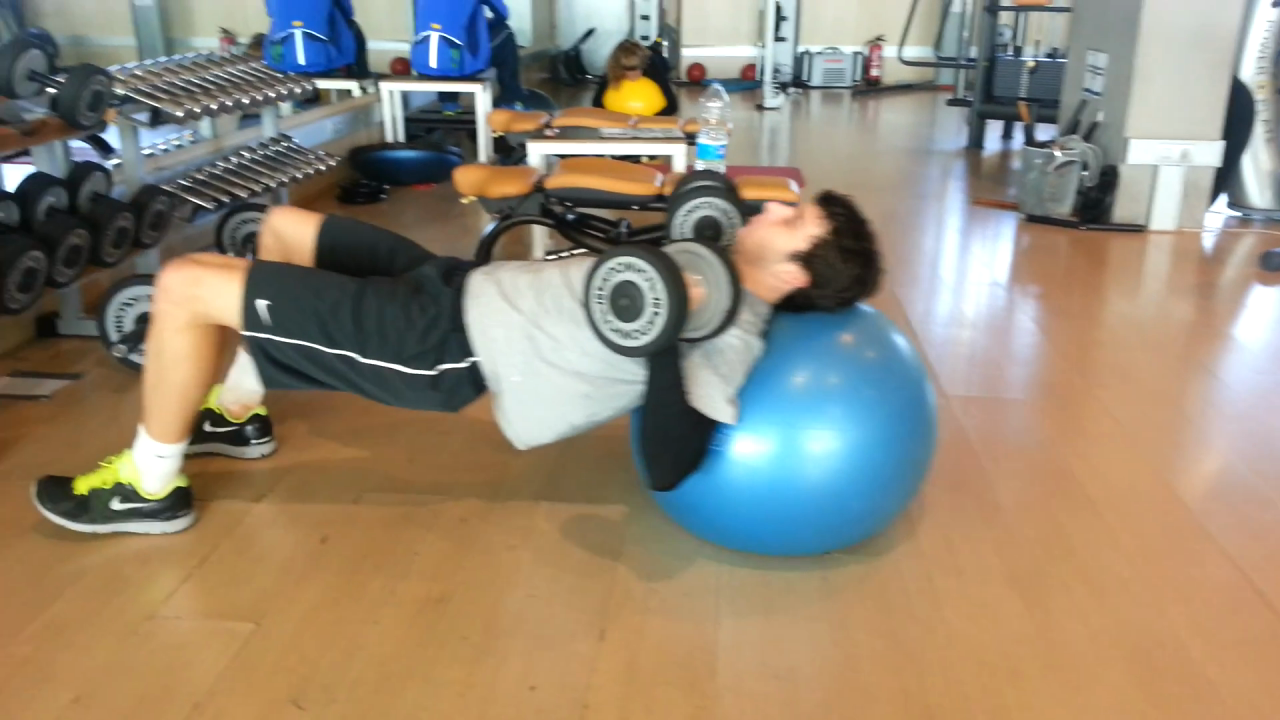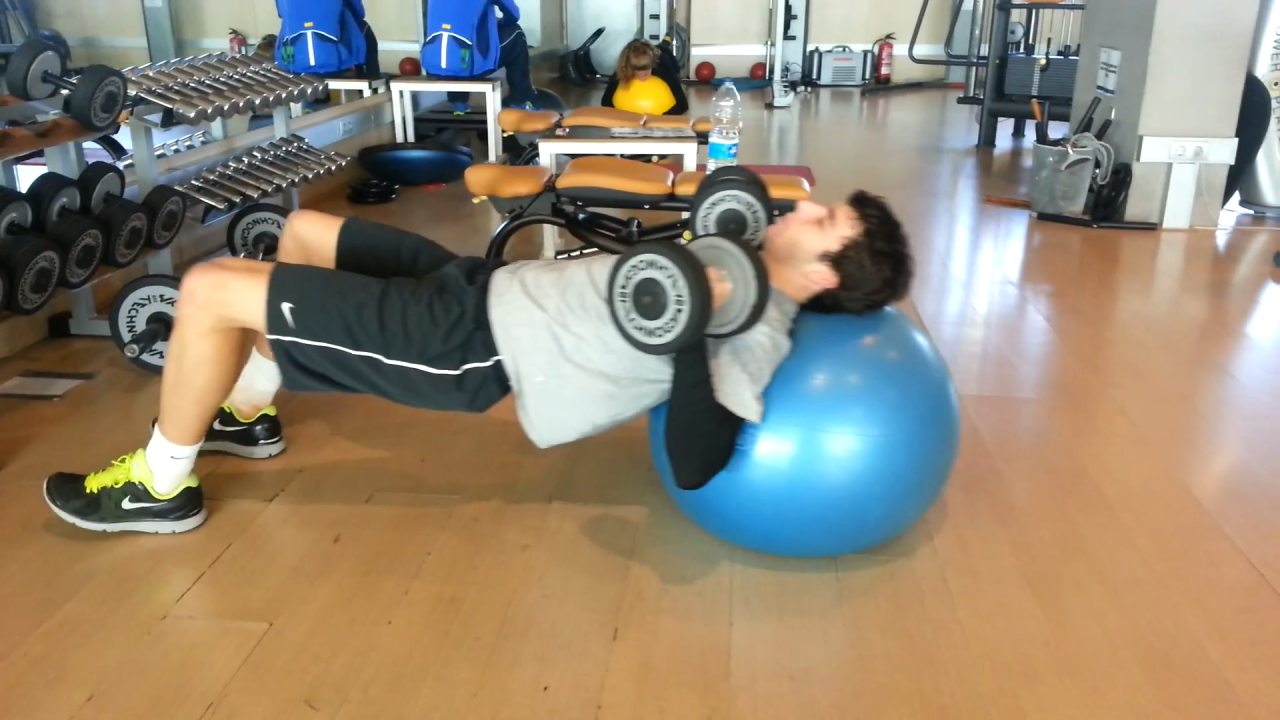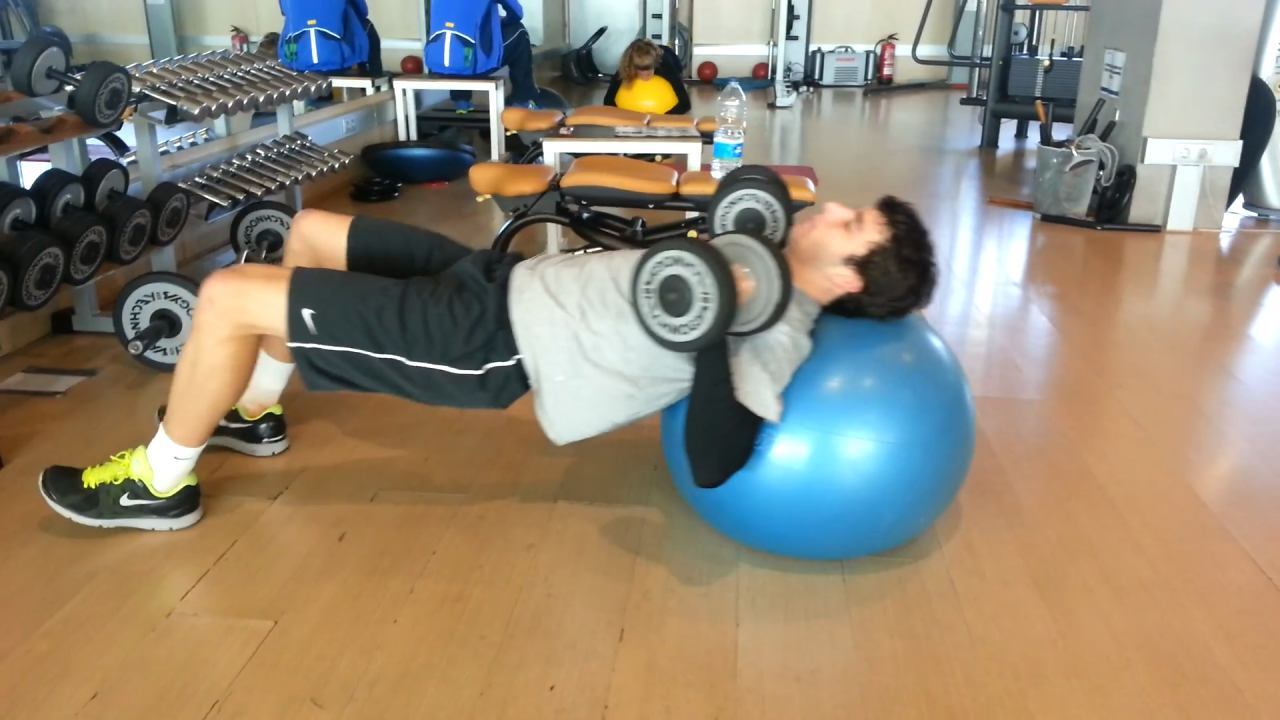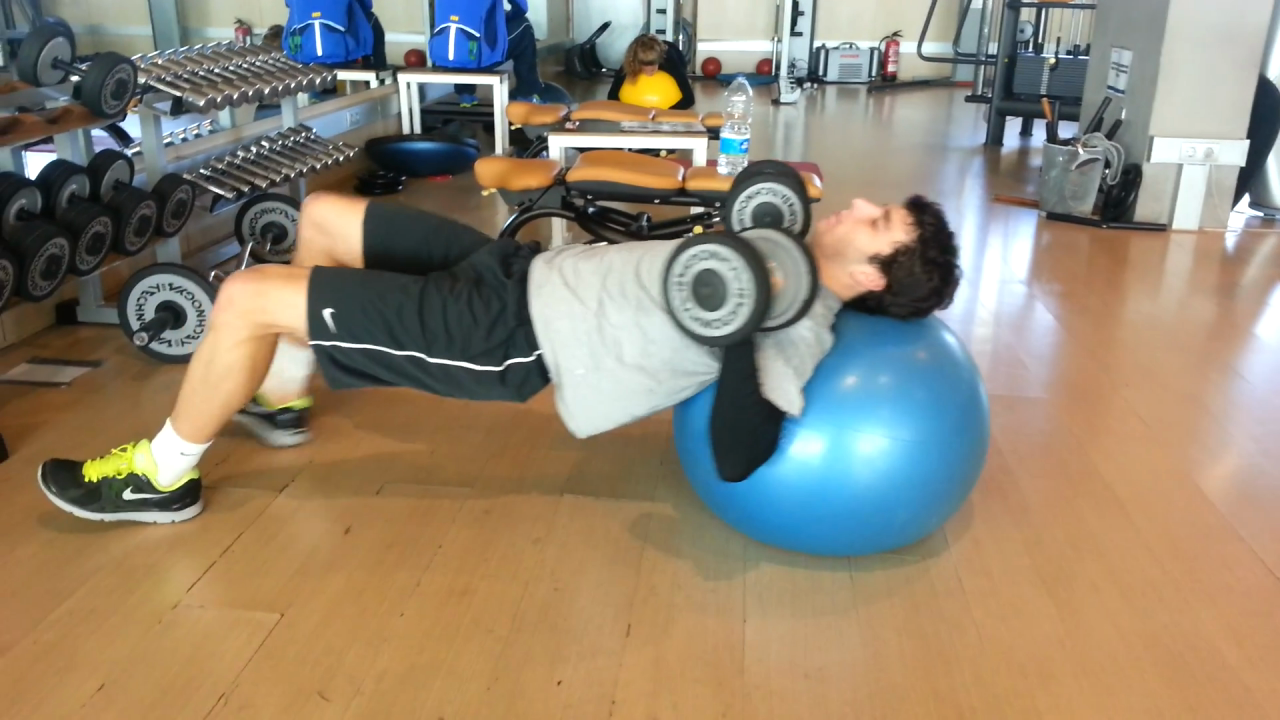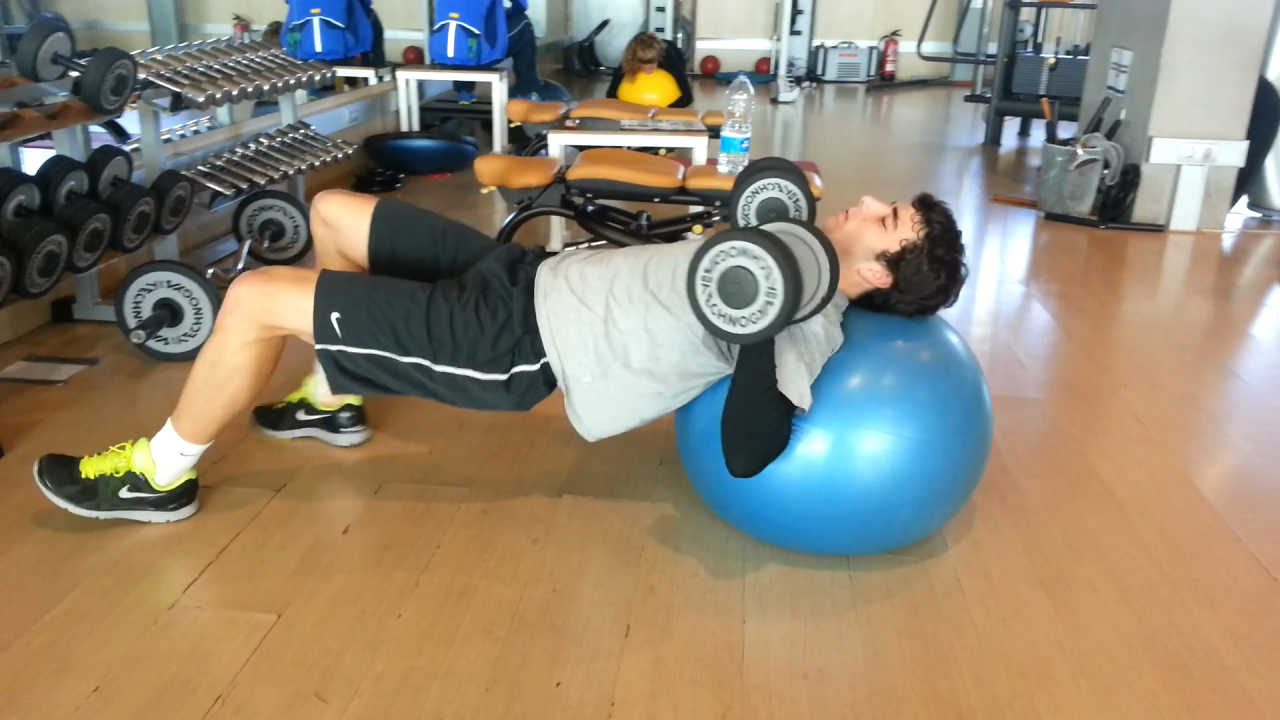
dt=0.1s
person 1, frame 1
left shoulder: (730, 338)
left elbow: (667, 466)
left wrist: (668, 334)
left hip: (446, 341)
right hip: (466, 288)
left knee: (186, 285)
right knee: (284, 225)
left ankle: (150, 485)
right ankle: (237, 412)
person 1, frame 2
left shoulder: (757, 337)
left elbow: (695, 462)
left wrist: (694, 330)
right wrist: (707, 262)
left hip: (472, 339)
right hip: (491, 287)
left knee: (213, 289)
right knee: (302, 232)
left ankle: (160, 483)
right ankle: (246, 413)
person 1, frame 3
left shoulder: (778, 335)
right shoulder: (765, 278)
left elbow: (713, 462)
left wrist: (714, 329)
right wrist: (729, 260)
left hip: (492, 339)
right hip: (510, 283)
left knee: (229, 295)
right knee: (310, 232)
left ankle: (161, 480)
right ankle: (252, 411)
person 1, frame 4
left shoulder: (800, 330)
left elbow: (736, 454)
left wrist: (741, 322)
left hip: (514, 332)
right hip: (528, 273)
left knee: (250, 296)
right knee: (325, 215)
left ankle: (162, 474)
right ankle: (286, 389)
person 1, frame 5
left shoulder: (808, 326)
left elbow: (747, 451)
left hip: (519, 337)
right hip: (536, 277)
left knee: (257, 297)
right knee: (333, 211)
left ankle: (159, 473)
right ankle: (332, 402)
